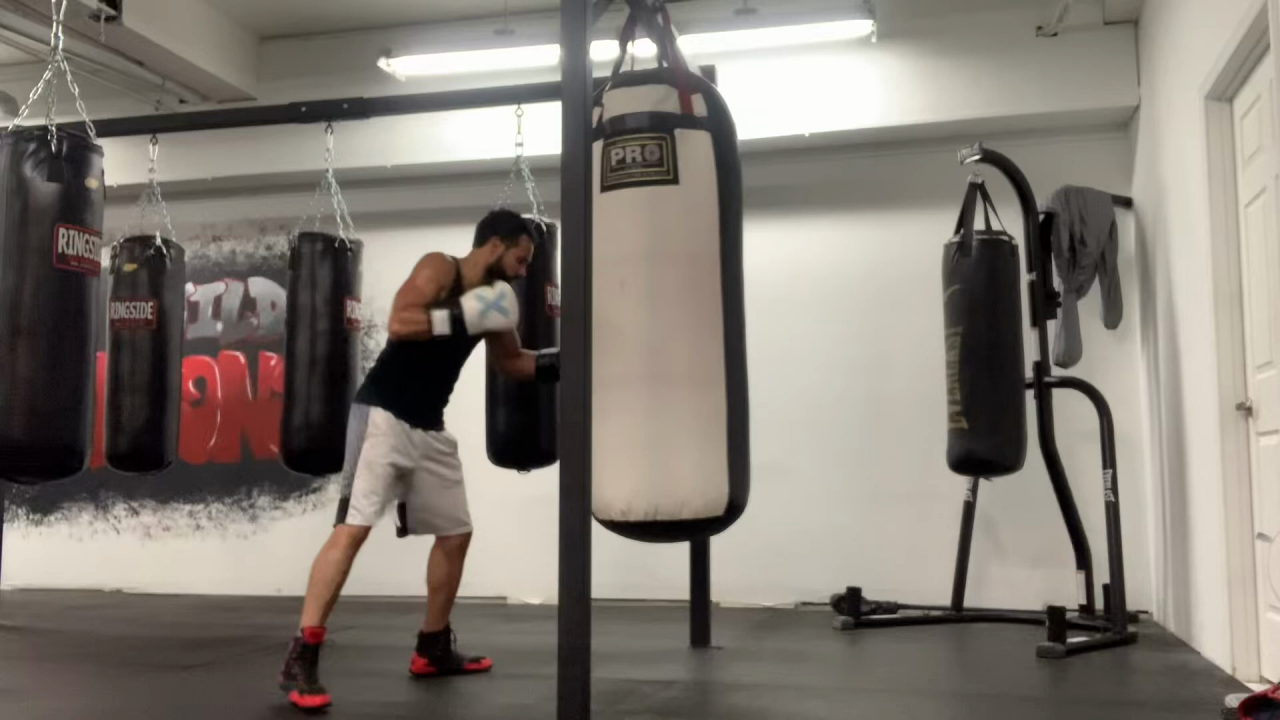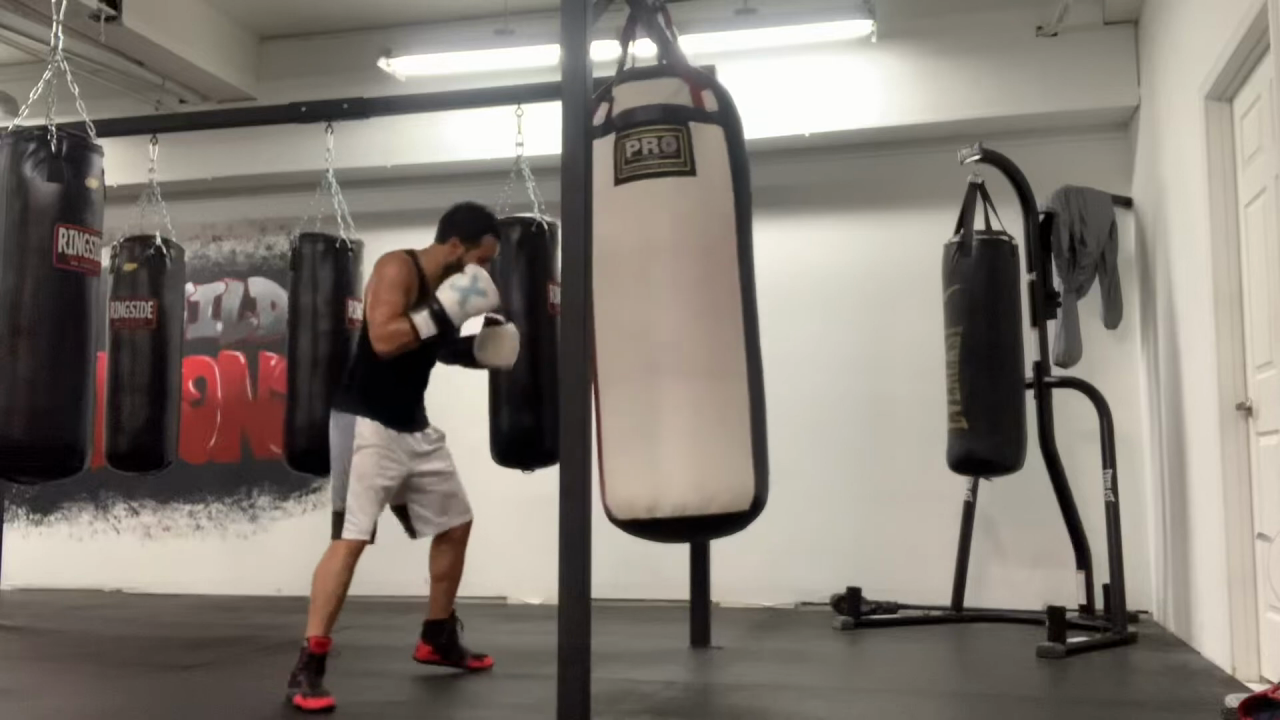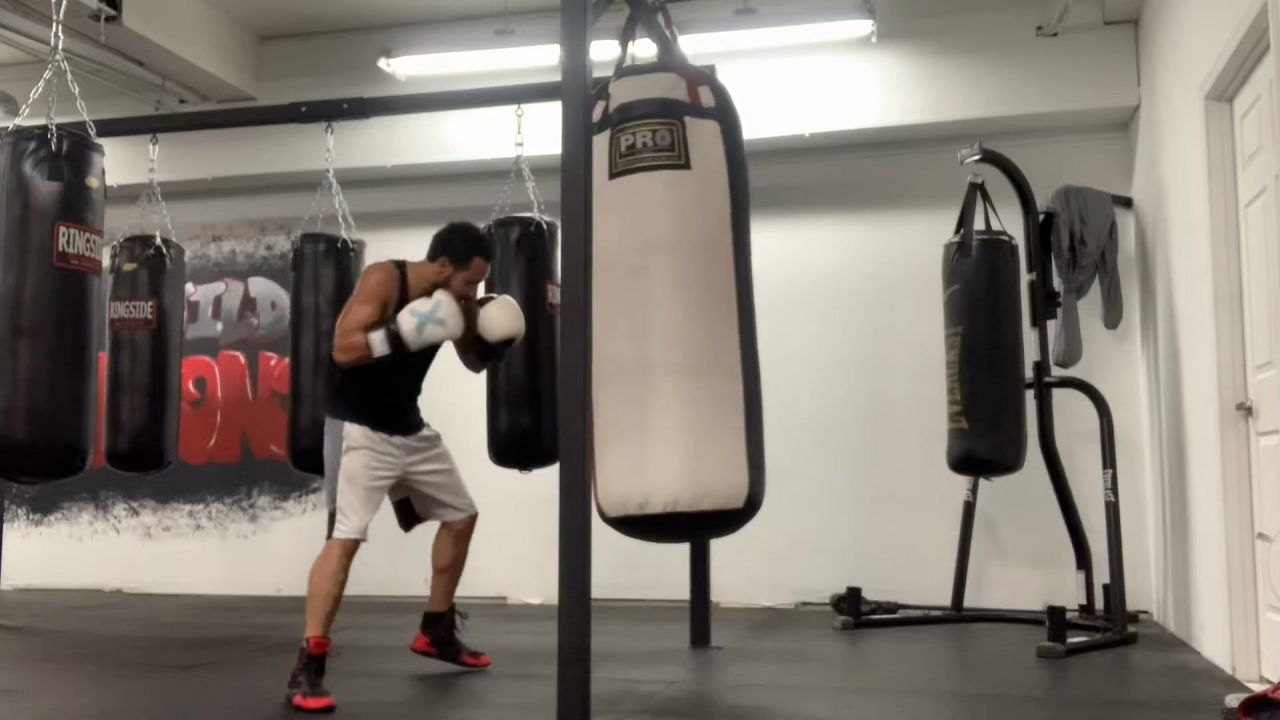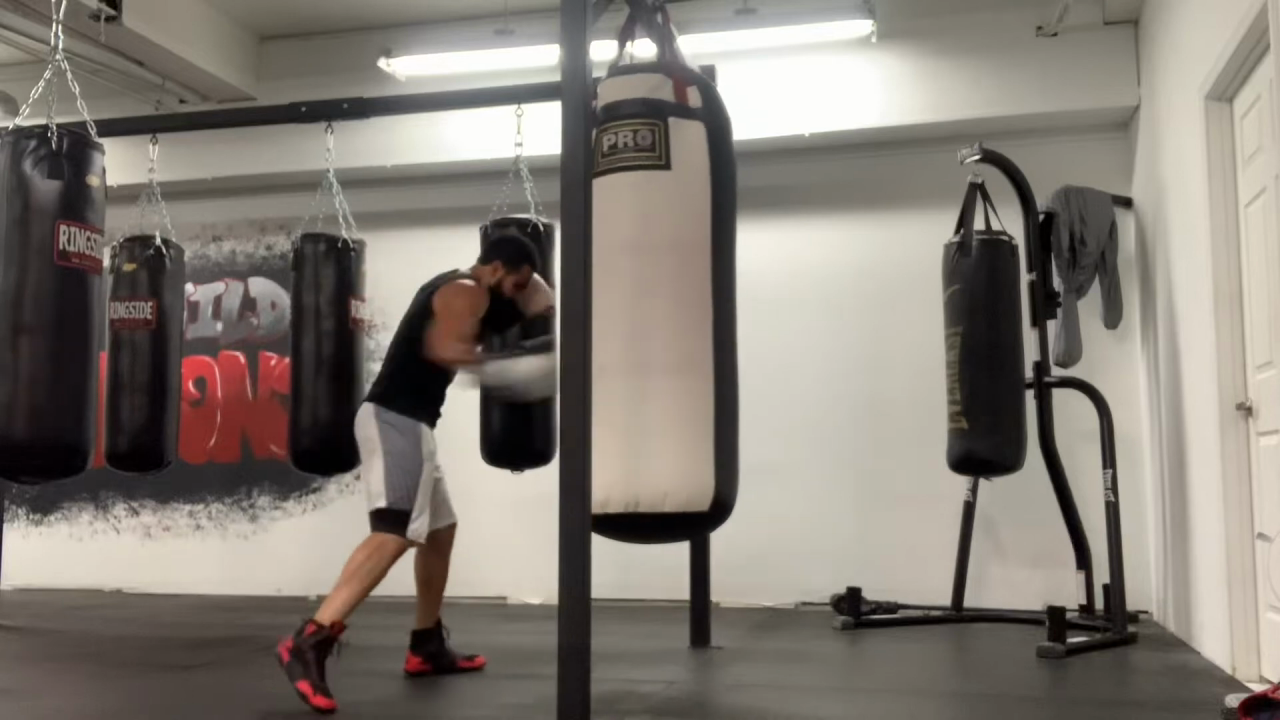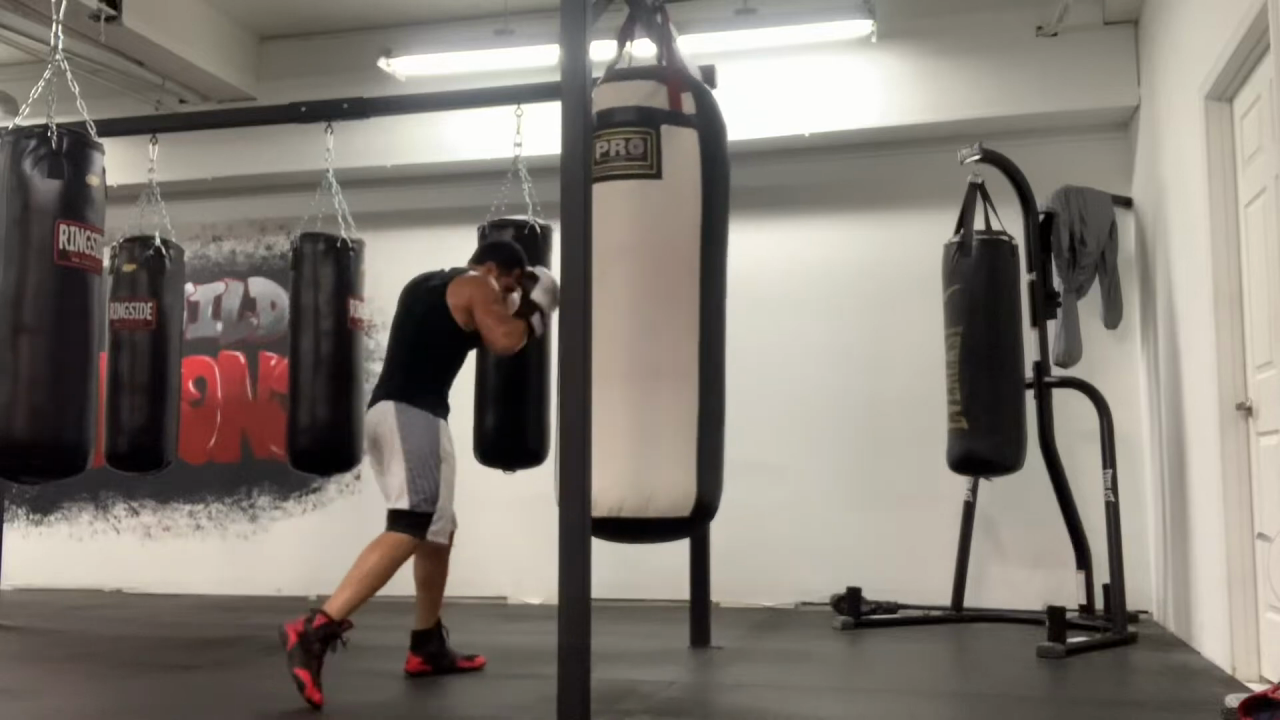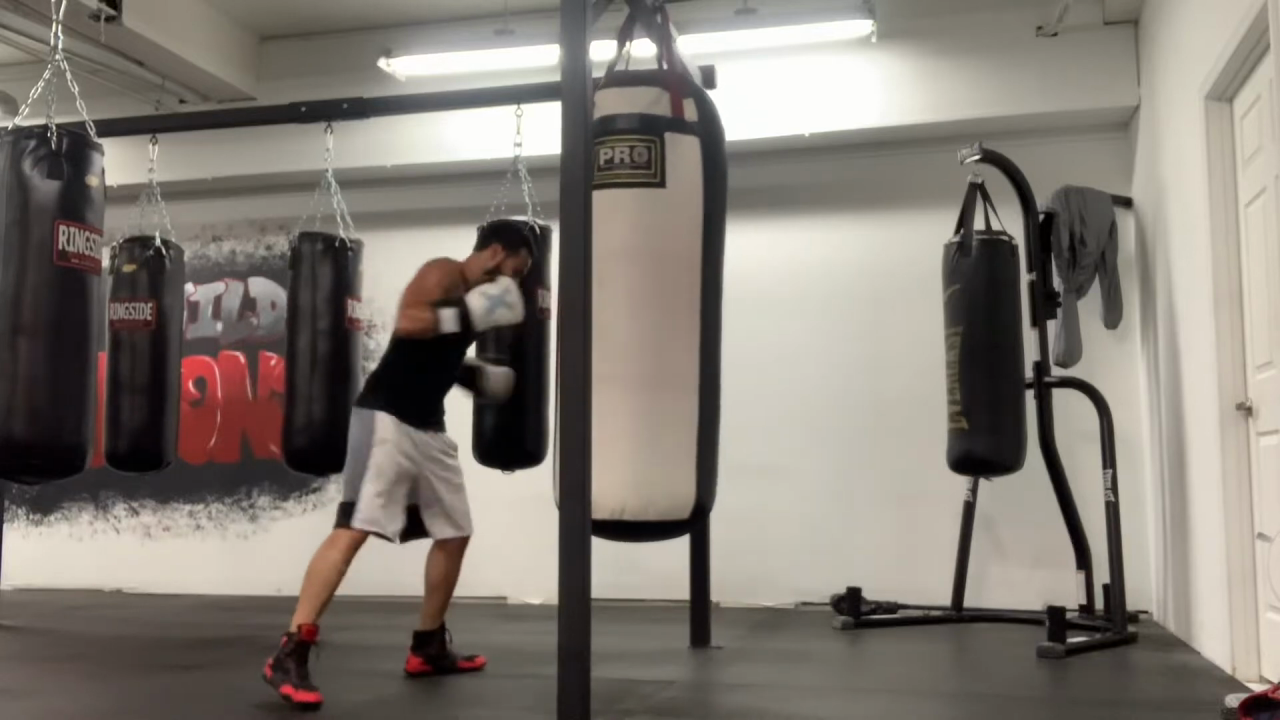
dt=0.3s
person 1, frame 1
left shoulder: (492, 294)
right shoulder: (438, 268)
left elbow: (517, 365)
right elbow: (400, 324)
right wrist: (464, 317)
left hip: (429, 428)
right hip: (382, 416)
left knee: (455, 534)
right knee: (353, 527)
left ankle: (433, 649)
right ankle: (300, 658)
person 1, frame 2
left shoulder: (454, 284)
right shoulder: (397, 268)
right elbow: (385, 339)
left wrist: (479, 343)
right wrist: (446, 311)
left hip: (414, 426)
right hip: (365, 422)
left knee: (455, 525)
right knee: (352, 537)
left ankle: (438, 637)
right ankle: (308, 667)
person 1, frame 3
left shoulder: (456, 297)
right shoulder: (382, 279)
left elbow: (475, 360)
right elbow: (344, 349)
left wrist: (496, 333)
right wrist: (403, 333)
left hip: (409, 428)
right hip: (356, 425)
left knee: (461, 516)
right knee: (346, 536)
left ankle: (436, 630)
right ankle: (307, 669)
person 1, frame 4
left shoulder: (459, 290)
right shoulder: (465, 292)
left elbow: (463, 341)
right elbow: (446, 348)
left wrist: (518, 304)
left hip: (403, 421)
right hip: (397, 420)
left knee: (439, 531)
right knee: (394, 534)
left ankle: (426, 646)
right ankle: (309, 643)
person 1, frame 5
left shoulder: (424, 284)
right shoulder: (476, 286)
right elbow: (505, 341)
right wrist: (539, 306)
left hip: (388, 410)
right hip: (416, 415)
left knee: (437, 533)
right knee: (408, 532)
left ankle: (427, 646)
right ankle: (314, 632)
person 1, frame 6
left shoulder: (468, 289)
right shoulder: (440, 272)
right elbow: (407, 323)
left wrist: (476, 375)
right wrist: (469, 314)
left hip: (427, 428)
right hip: (386, 417)
left knee: (454, 533)
right knee: (354, 528)
left ankle: (428, 646)
right ankle: (290, 653)
